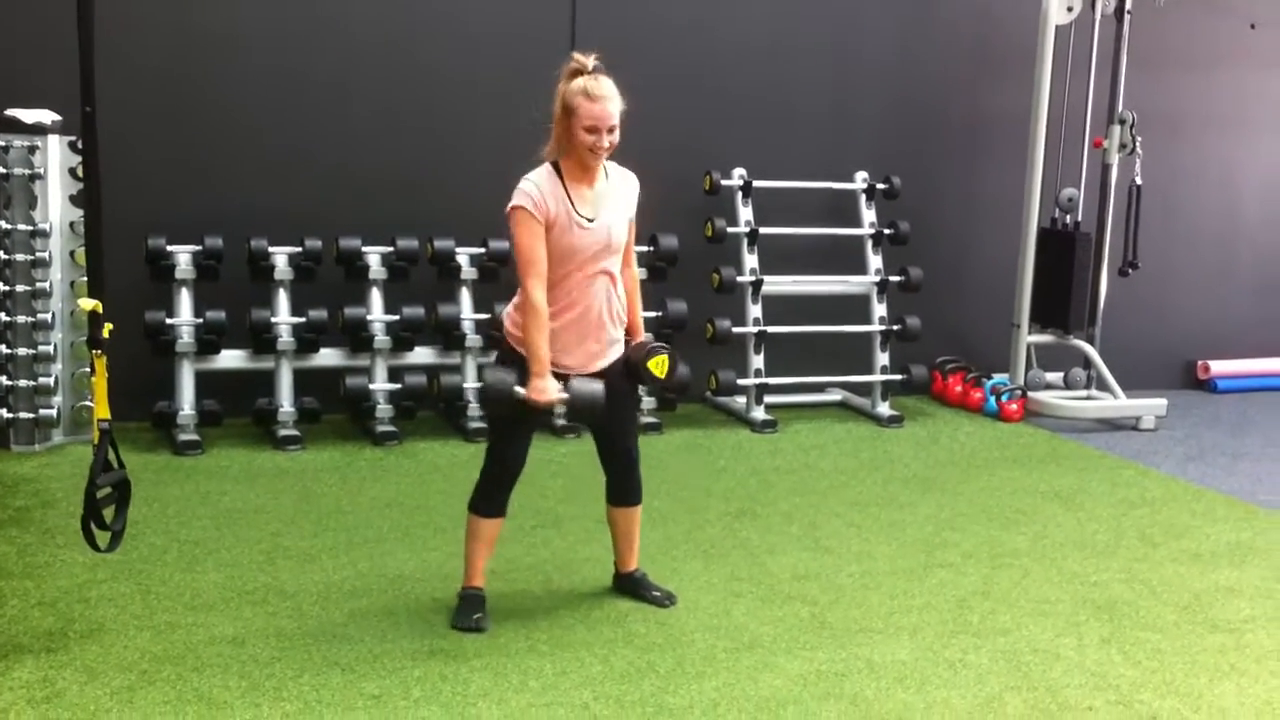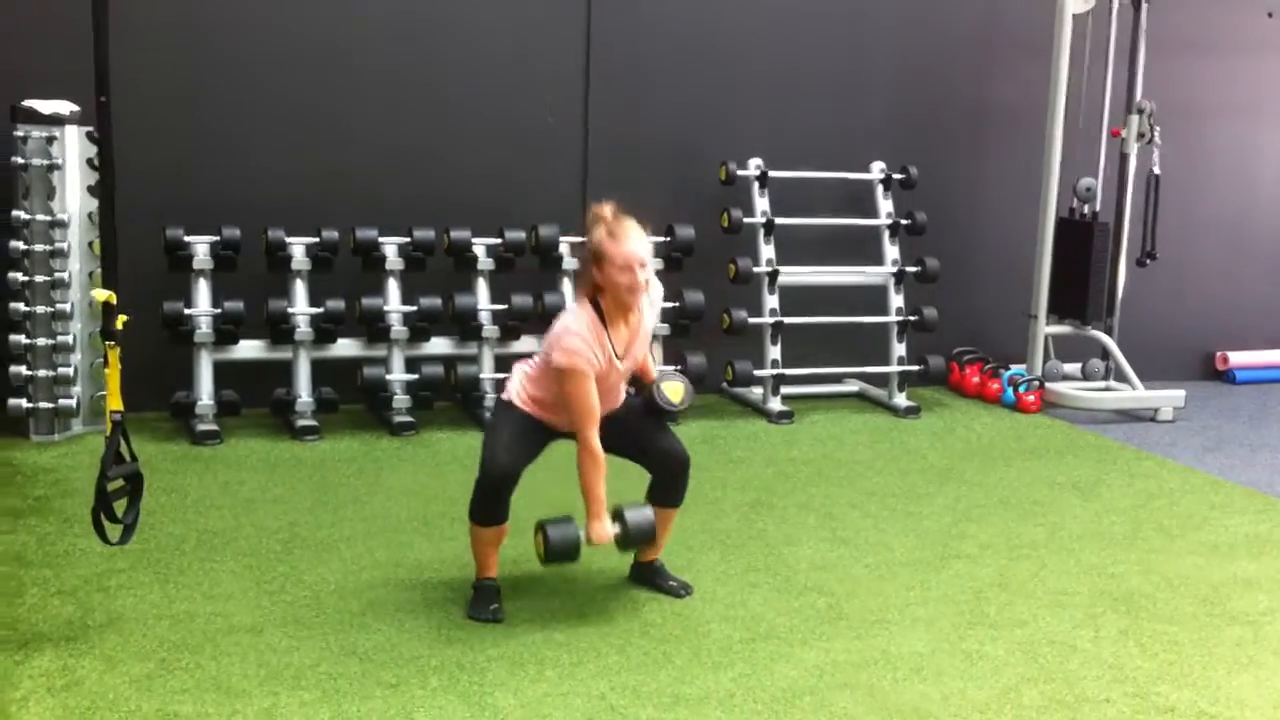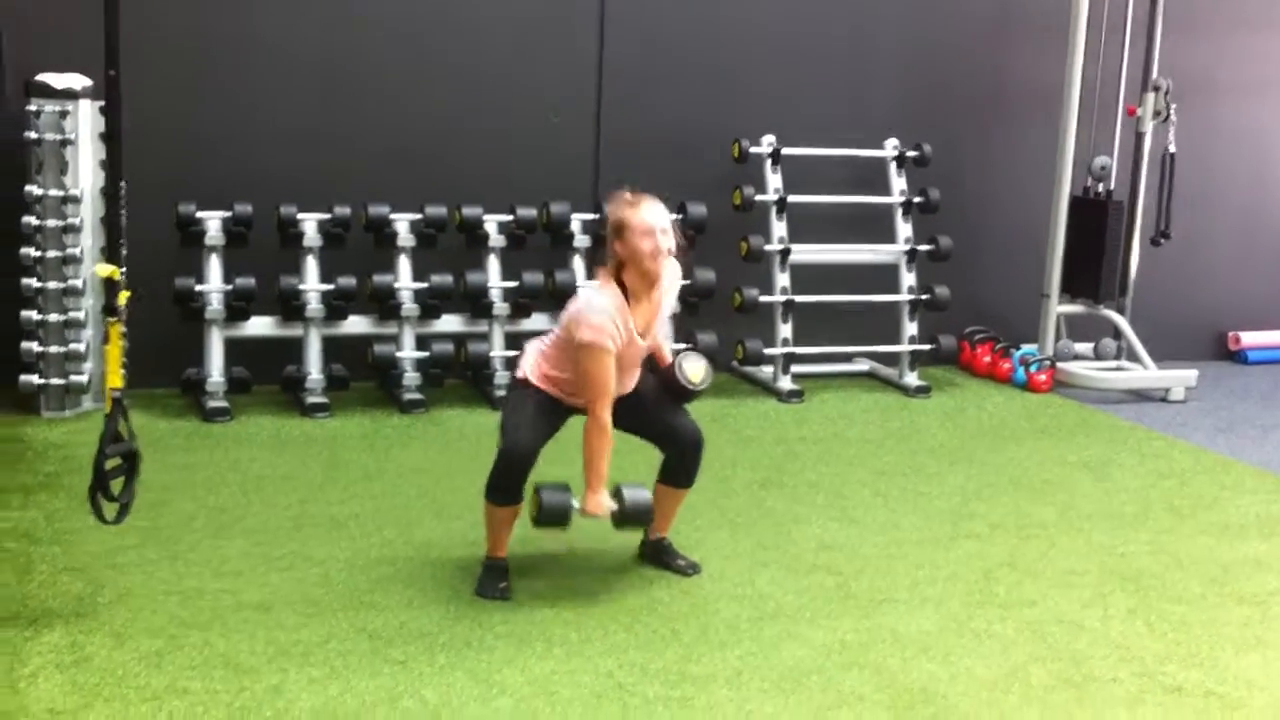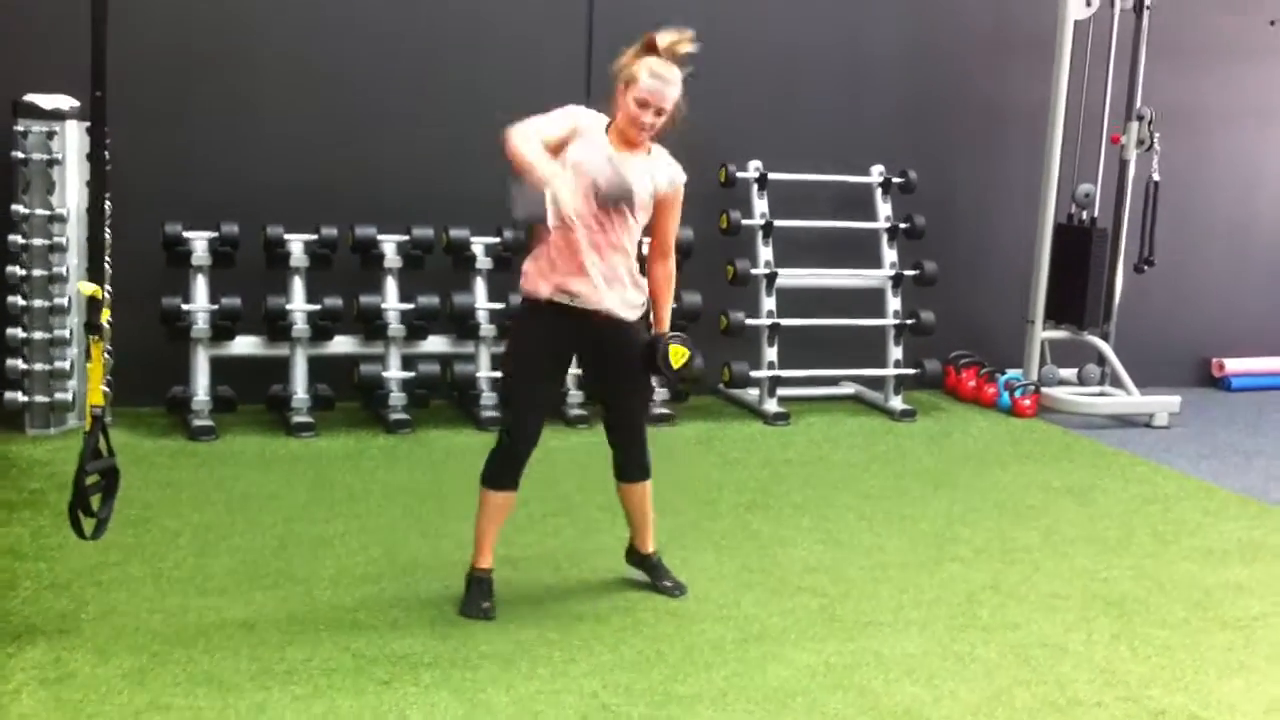
dt=0.4s
person 1, frame 1
left shoulder: (626, 184)
right shoulder: (535, 192)
right elbow: (534, 290)
left wrist: (638, 336)
right wrist: (539, 373)
left hip: (604, 353)
right hip: (532, 351)
left knee: (624, 461)
right knee: (502, 467)
left ankle: (628, 572)
right ankle: (472, 591)
person 1, frame 2
left shoulder: (648, 295)
right shoulder: (575, 335)
right elbow: (588, 440)
left wrist: (655, 384)
right wrist: (597, 517)
left hip: (608, 405)
right hip: (534, 409)
left knee: (674, 461)
right knee: (497, 474)
left ankle: (648, 563)
right ankle: (486, 581)
person 1, frame 3
left shoulder: (669, 276)
right shoulder: (599, 309)
right elbow: (599, 413)
left wrist: (669, 366)
right wrist: (595, 489)
left hip: (621, 381)
right hip: (546, 385)
left knee: (687, 440)
right knee: (516, 454)
left ankle: (655, 541)
right ankle: (496, 560)
person 1, frame 4
left shoulder: (667, 171)
right shoulder: (580, 124)
left elbow: (663, 257)
right elbow: (518, 138)
left wrist: (663, 329)
right wrist: (552, 177)
left hip: (620, 316)
right hip: (549, 305)
left knee: (630, 438)
right knee: (518, 437)
left ankle: (644, 552)
right ankle: (480, 573)
